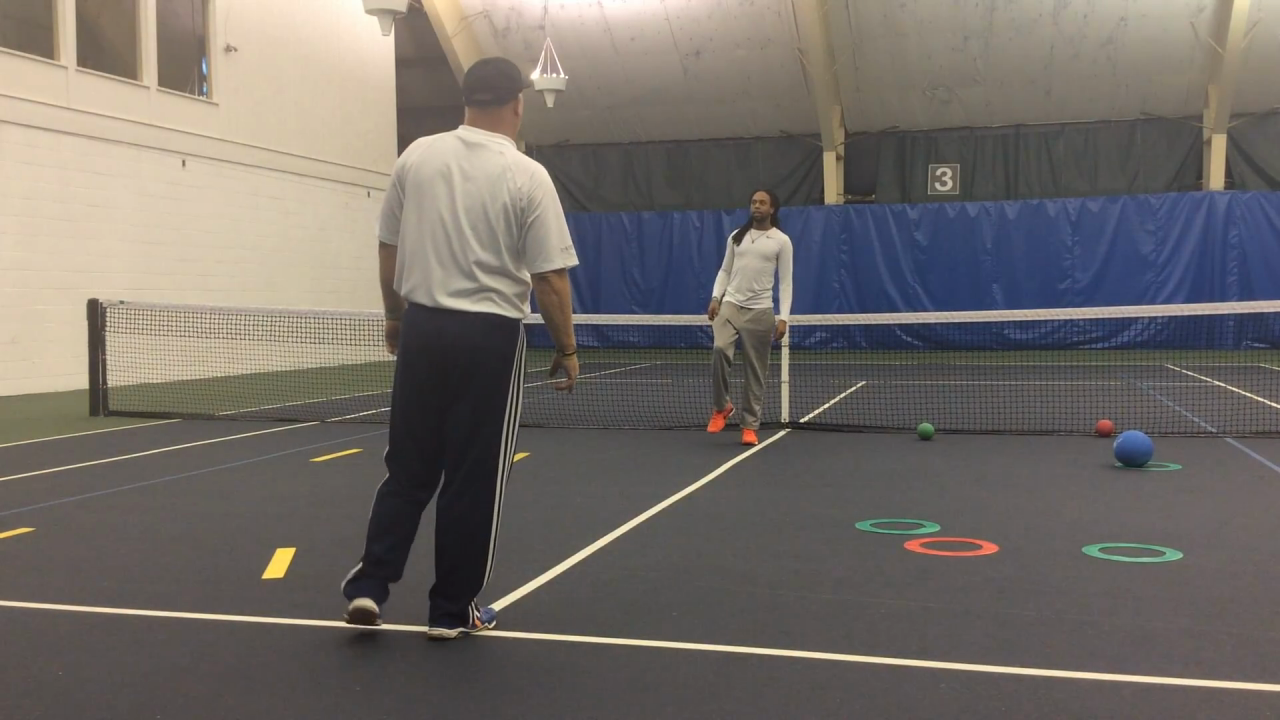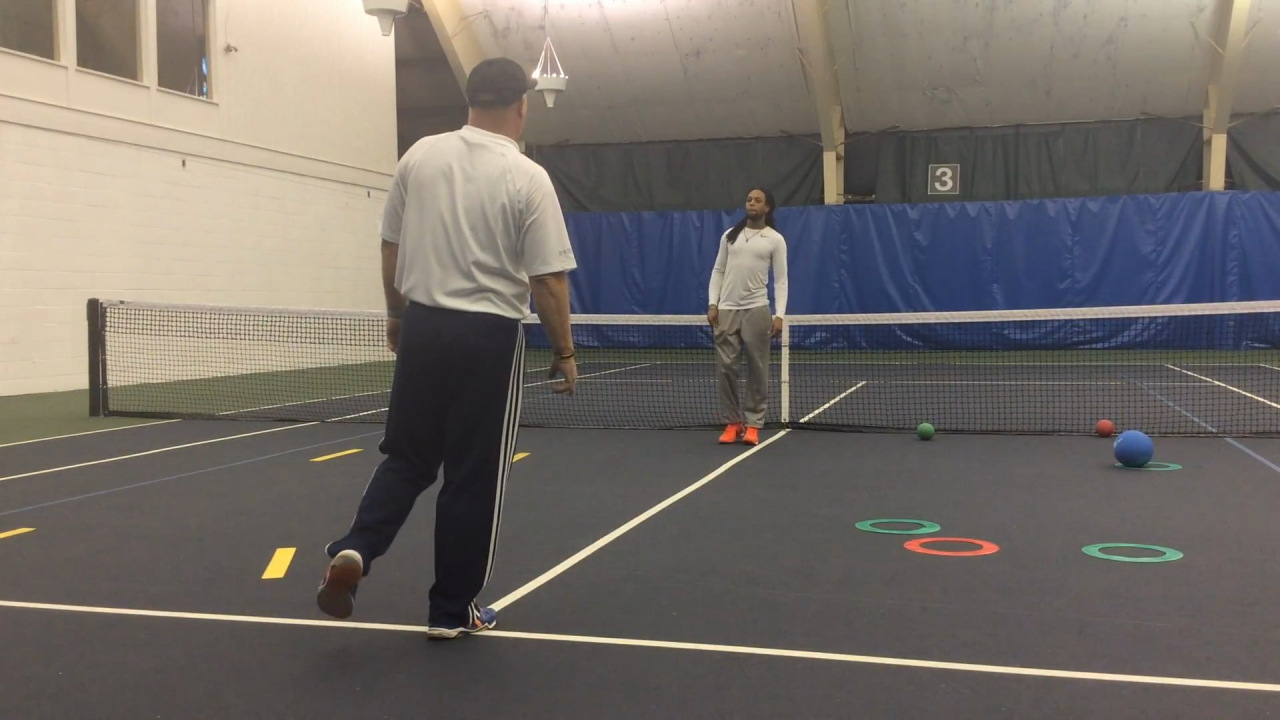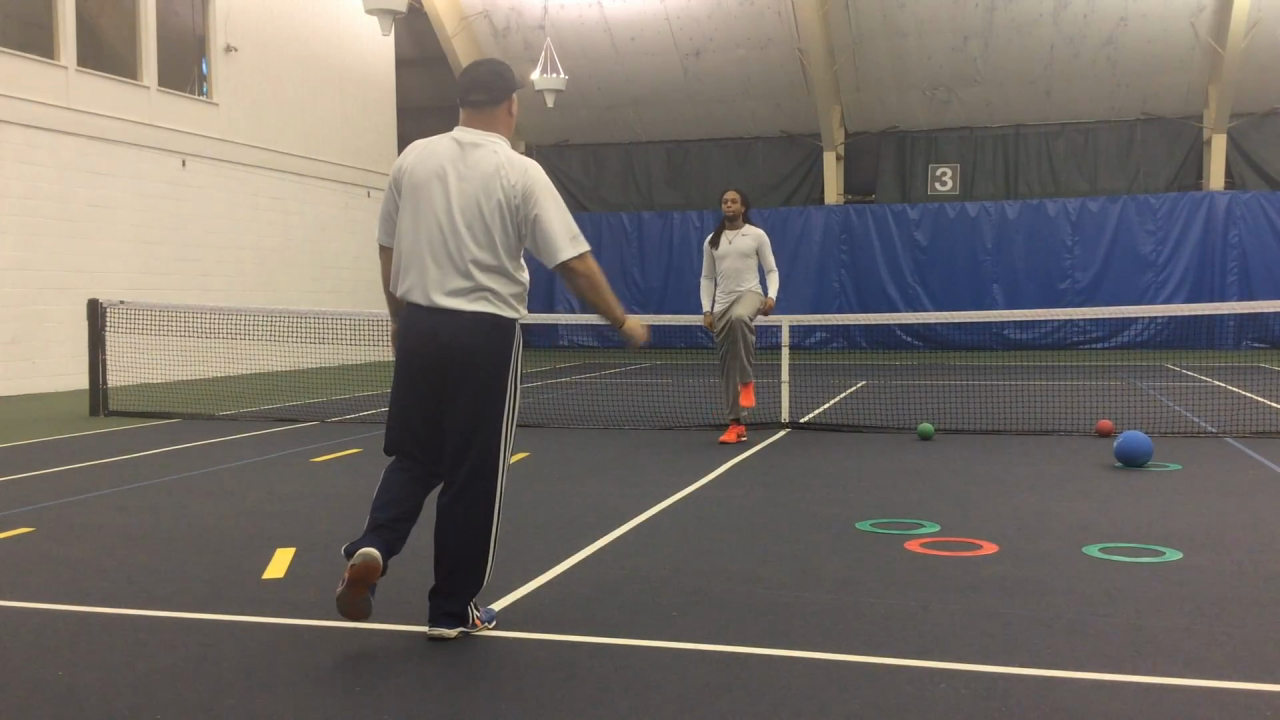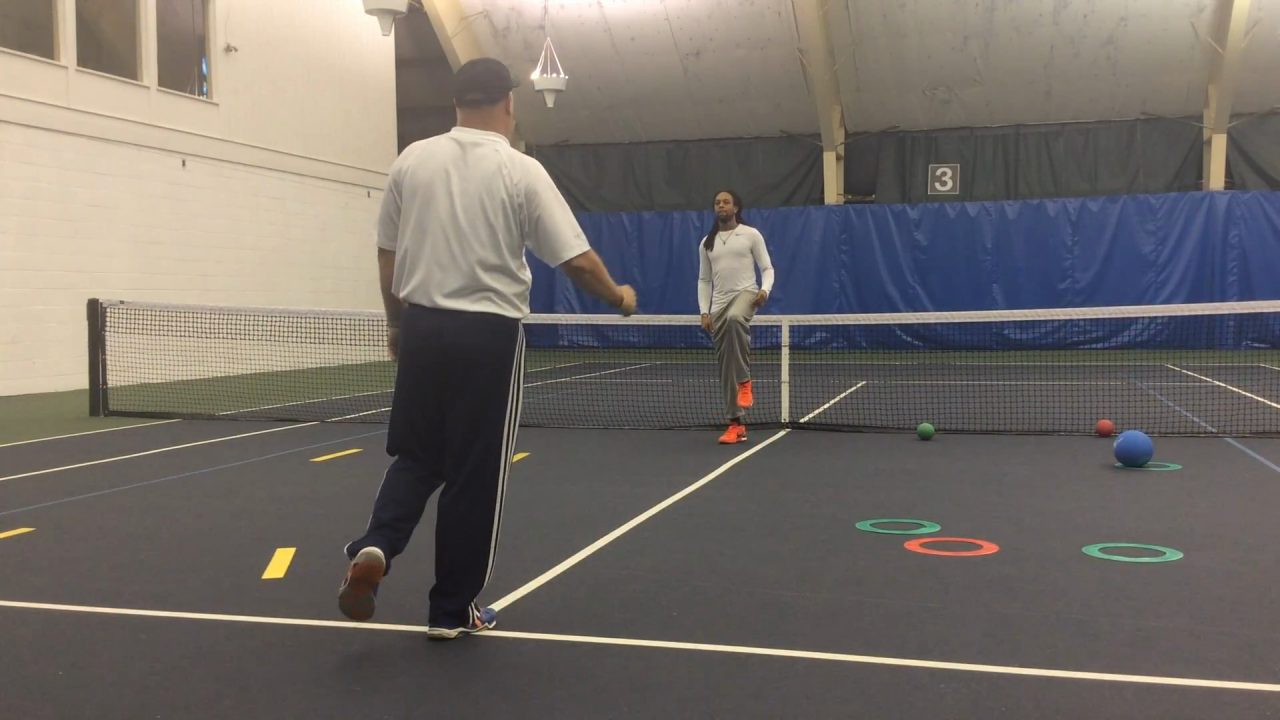
dt=0.5s
person 1, frame 1
left shoulder: (415, 156)
right shoulder: (527, 175)
left elbow: (389, 251)
right elbow: (550, 279)
left wrist: (395, 317)
right wrist: (567, 349)
left hip: (422, 329)
right hip: (488, 336)
left knee: (408, 470)
right knee: (473, 480)
left ankle: (369, 585)
right ankle: (452, 610)
person 1, frame 2
left shoulder: (419, 155)
right shoulder: (528, 178)
left elbow: (390, 247)
right elbow: (547, 280)
left wrist: (396, 314)
right wrist: (564, 352)
left hip: (422, 327)
right hip: (488, 336)
left knee: (406, 458)
right knee: (473, 479)
left ankle: (354, 549)
right ankle: (452, 609)
person 1, frame 3
left shoulder: (412, 158)
right shoulder: (520, 172)
left elbow: (388, 252)
right elbow: (574, 263)
left wrist: (400, 318)
right wrist: (622, 320)
left hip: (420, 327)
right hip: (484, 334)
left knee: (412, 458)
right knee: (473, 478)
left ankle: (371, 548)
right ankle: (452, 609)
person 1, frame 4
left shoulder: (411, 160)
right shoulder: (521, 171)
left elbow: (387, 254)
right elbow: (578, 261)
left wrist: (396, 323)
right wrist: (619, 296)
left hip: (423, 328)
right hip: (489, 335)
left knee: (415, 458)
right knee: (474, 478)
left ankle: (374, 548)
right ankle: (452, 609)
person 2, frame 1
left shoulder: (782, 241)
right shoulder: (737, 236)
left elbow: (786, 282)
right elbow: (725, 271)
left wrist: (783, 317)
right wrist: (716, 297)
left hip: (760, 311)
right hip: (730, 305)
left knee: (755, 369)
right knee: (720, 350)
left ankle: (750, 427)
right ankle: (722, 407)
person 2, frame 2
left shoulder: (775, 239)
right shoulder: (730, 235)
left elbow: (781, 280)
right elbow: (718, 272)
left wrist: (779, 315)
right wrist: (712, 304)
left hip: (756, 309)
right hip: (726, 309)
left knee: (757, 368)
right knee: (726, 367)
left ankle: (752, 425)
right ankle: (734, 422)
person 2, frame 3
left shoulder: (757, 235)
right shoulder: (712, 241)
left elbow: (772, 270)
right elbow: (707, 278)
left wrist: (771, 296)
right wrist: (707, 311)
left hip: (749, 295)
right hip: (722, 306)
left knee: (740, 318)
right knee: (727, 366)
left ankle: (747, 381)
right ankle: (736, 424)
person 2, frame 4
left shoulder: (751, 235)
right shoulder: (707, 242)
left elbow: (767, 268)
right elbow: (704, 280)
left wrist: (765, 290)
right wrist: (704, 312)
left hip: (745, 294)
right hip: (718, 306)
left knee: (735, 318)
right knee: (725, 367)
left ankle: (745, 380)
right ankle: (736, 424)
